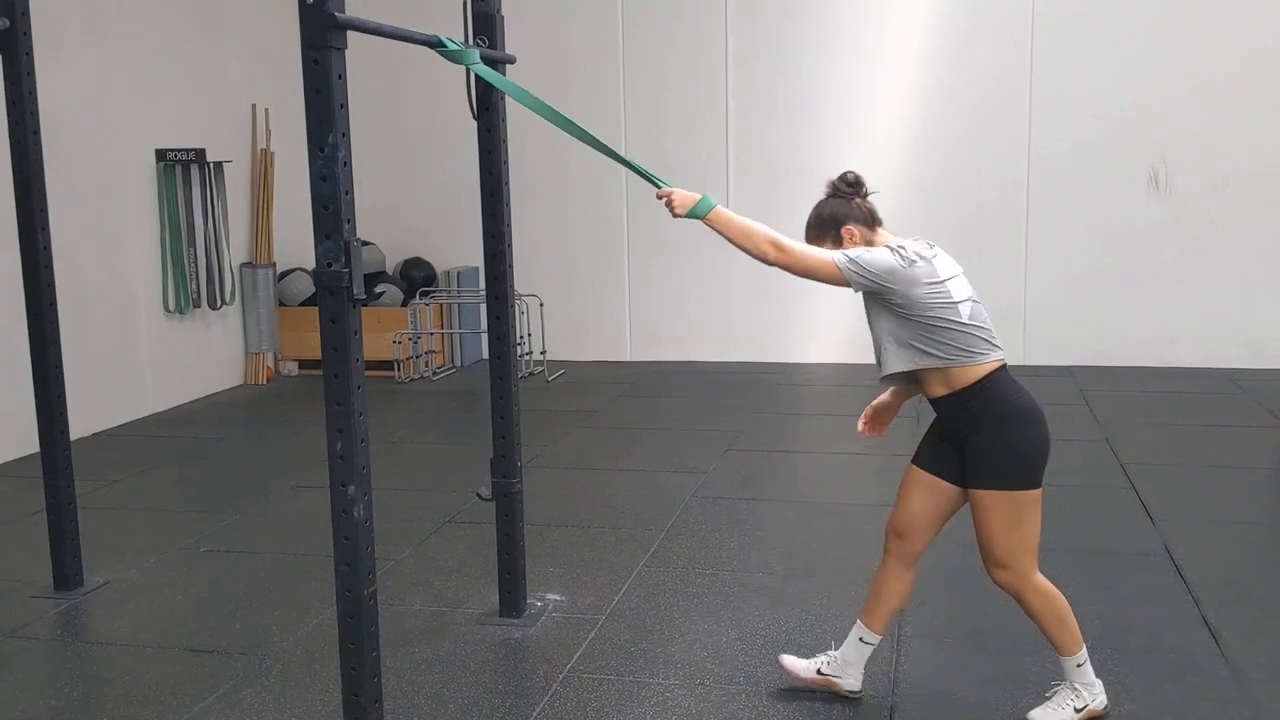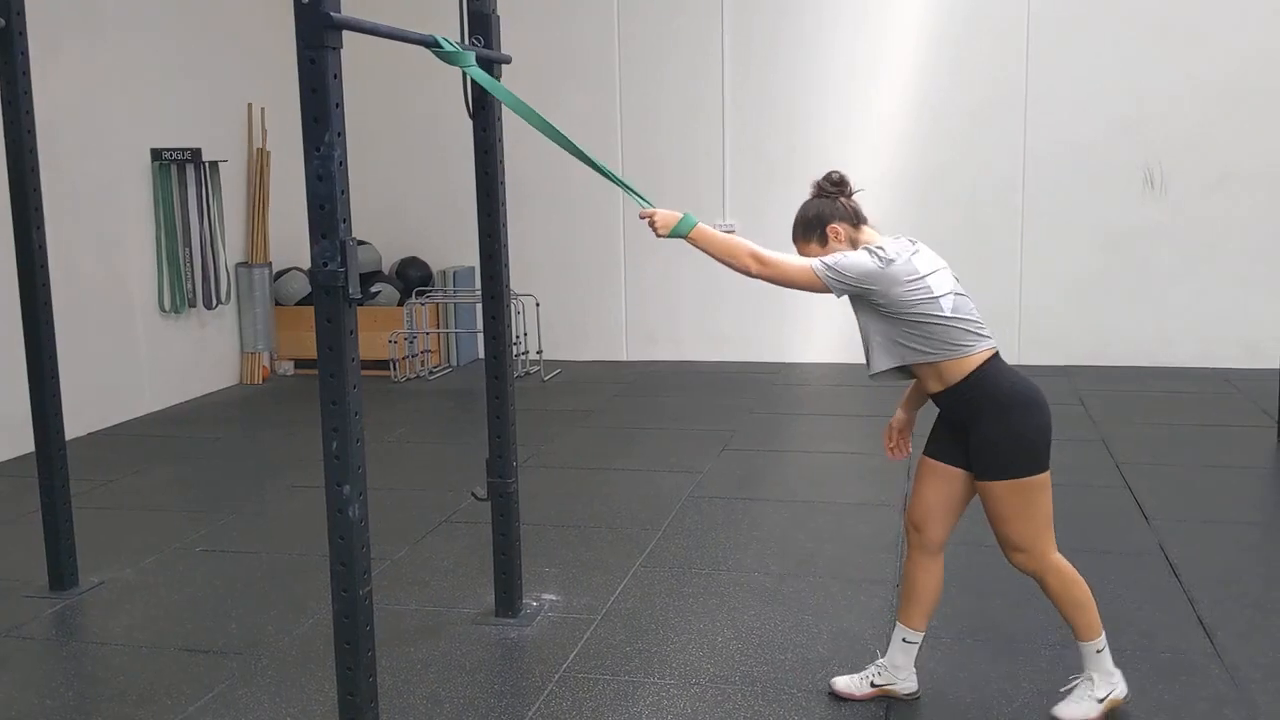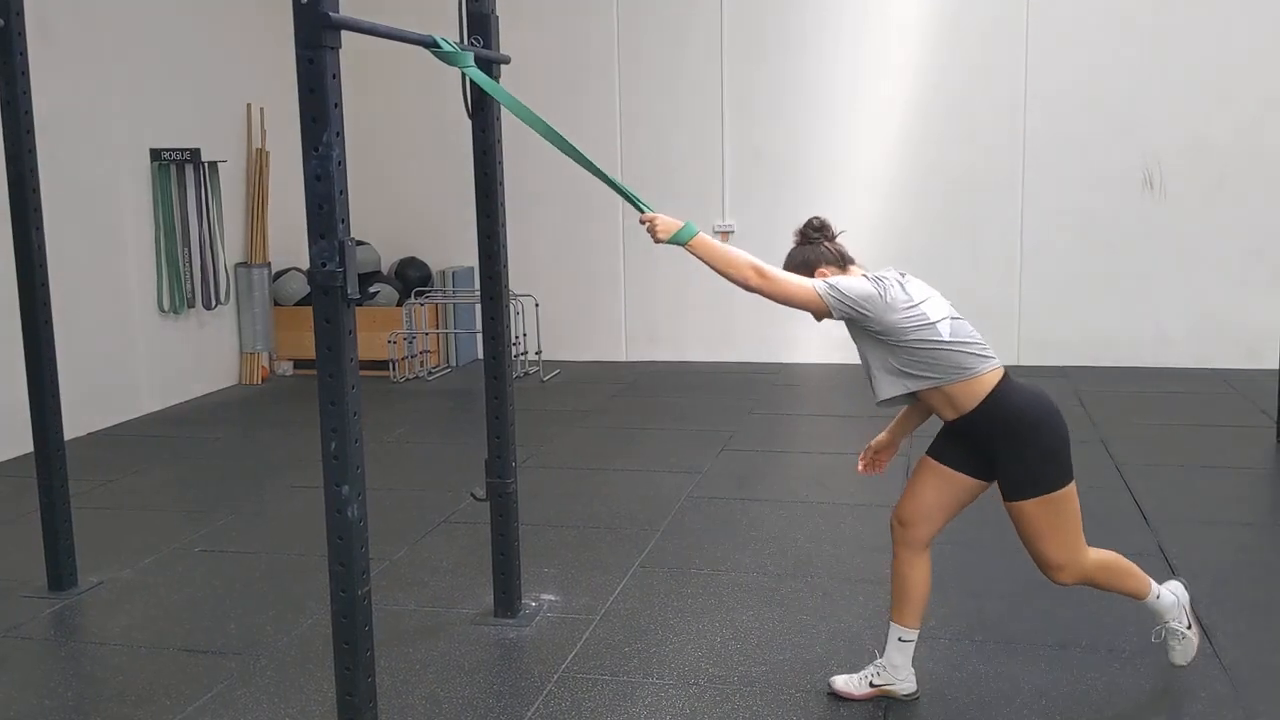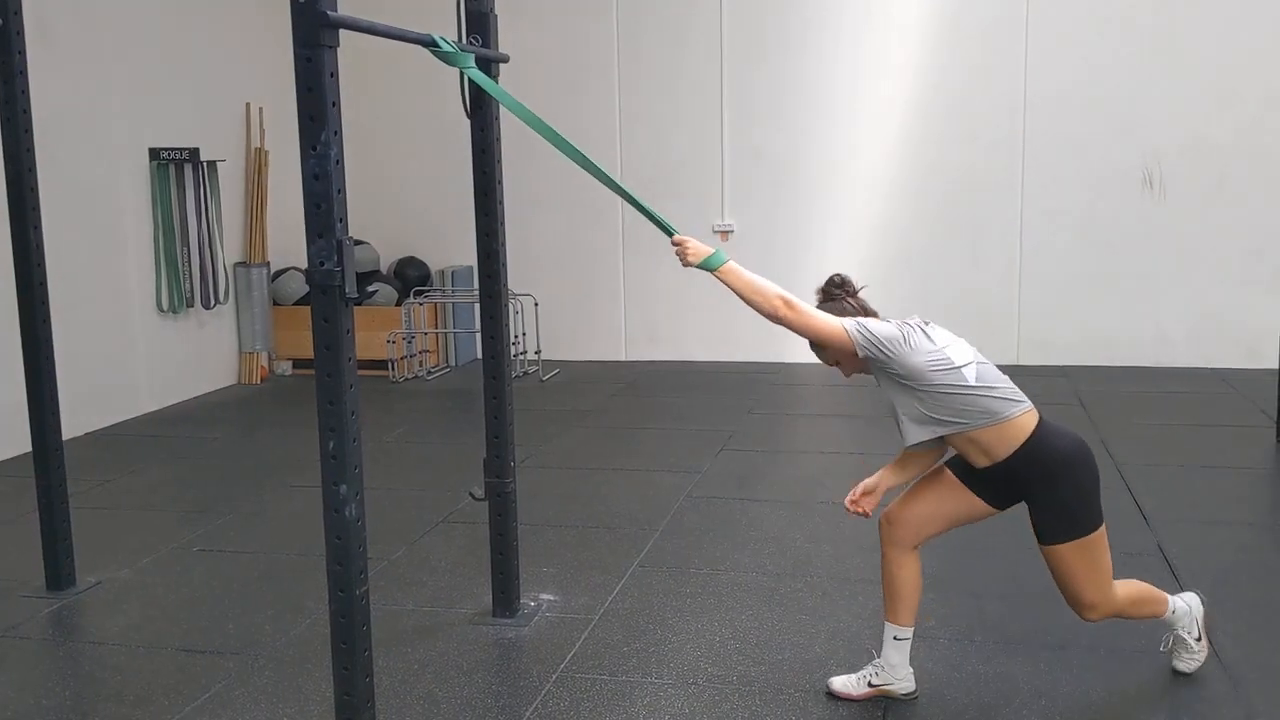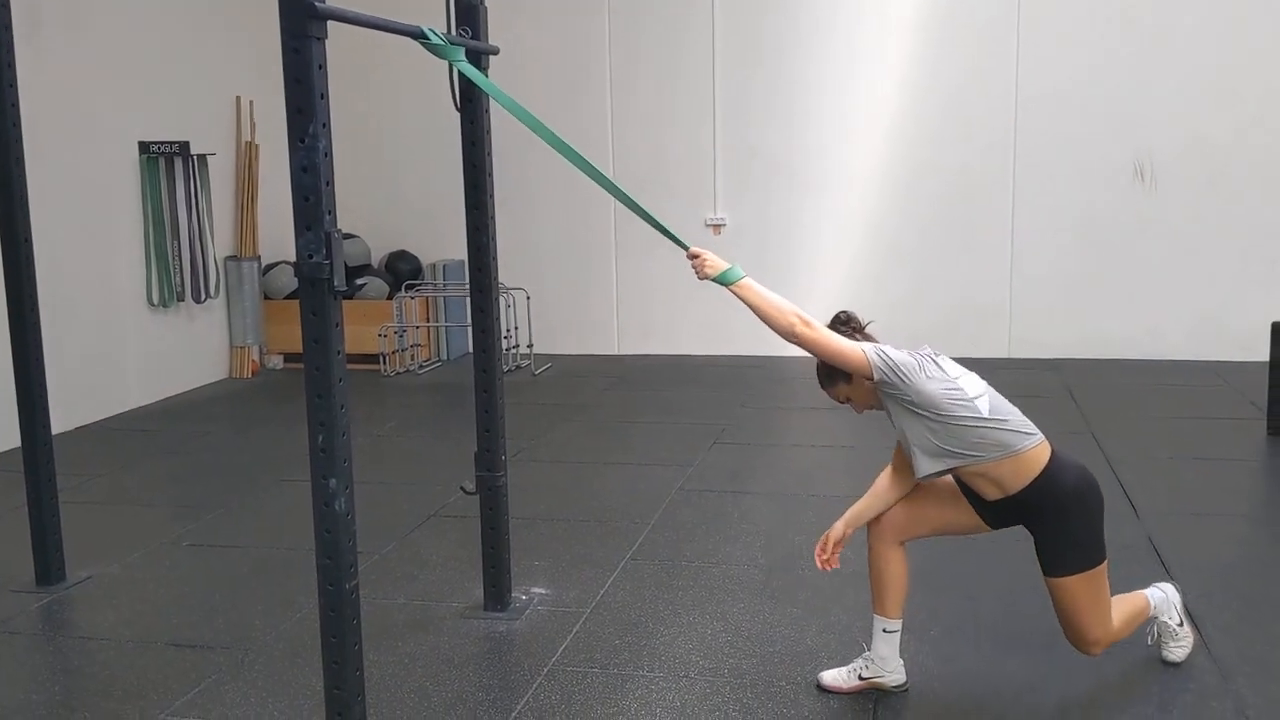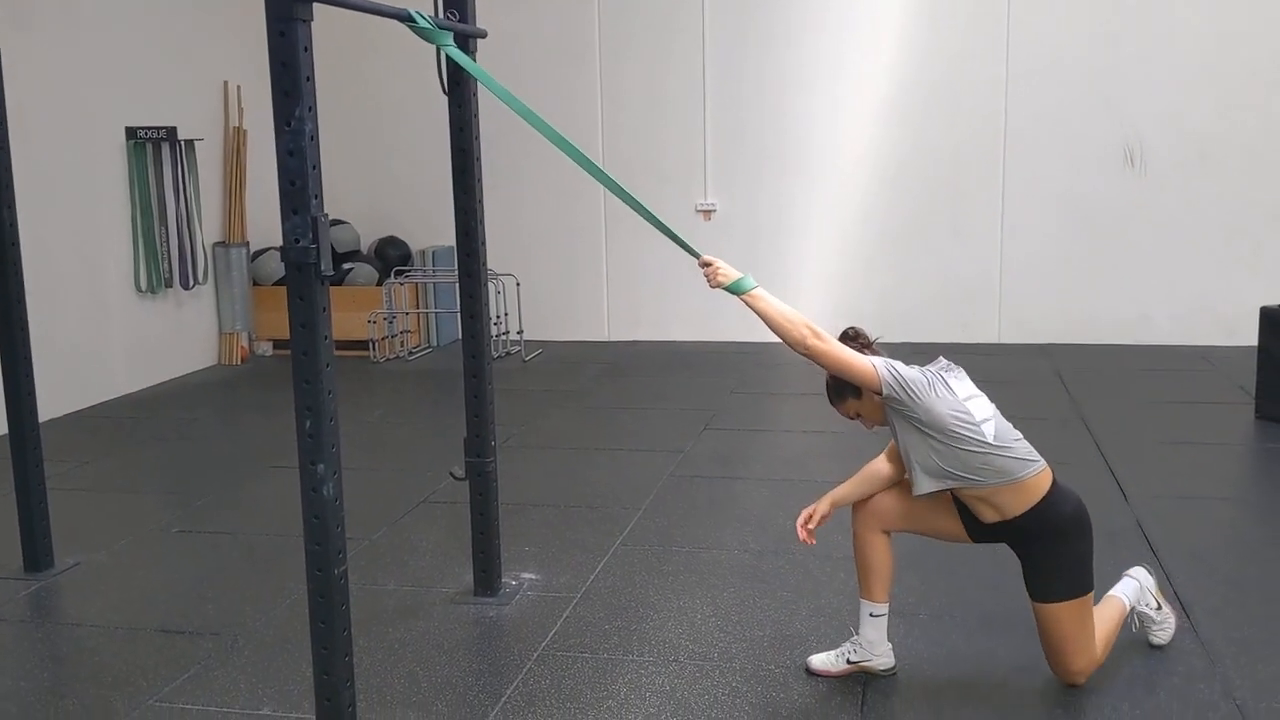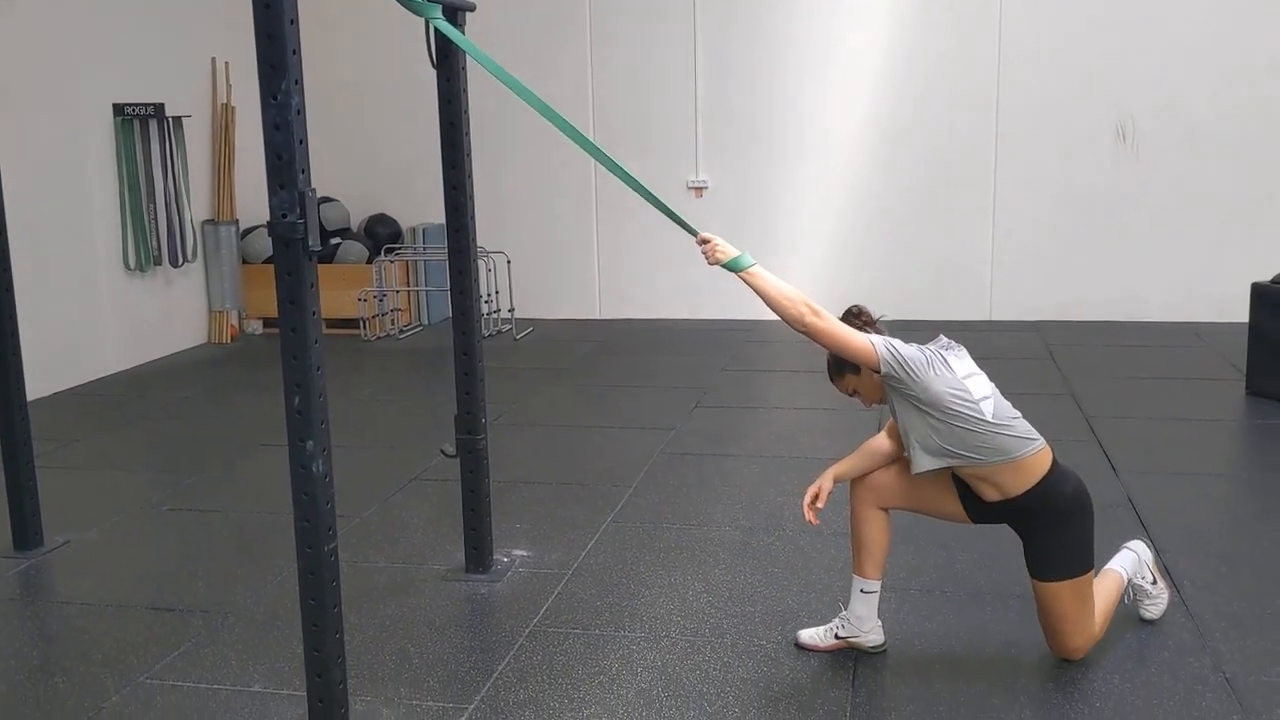
dt=0.4s
person 1, frame 1
left shoulder: (891, 266)
right shoulder: (912, 257)
left elbow: (776, 251)
left wrist: (702, 208)
right wrist: (893, 398)
left hip: (1004, 424)
right hip: (958, 423)
left knee: (1010, 570)
right knee: (902, 539)
right ankle: (846, 667)
person 1, frame 2
left shoulder: (871, 266)
right shoulder: (902, 253)
left elbow: (760, 263)
left wrist: (683, 226)
right wrist: (908, 407)
left hip: (1003, 412)
right hip: (963, 415)
left knee: (1030, 554)
right knee: (923, 533)
right ankle: (897, 671)
person 1, frame 3
left shoulder: (867, 294)
right shoulder: (888, 287)
left elbow: (758, 277)
left wrist: (684, 234)
right wrist: (893, 435)
left hip: (1021, 427)
right hip: (973, 428)
left knee: (1063, 565)
right knee: (909, 528)
left ankle: (1166, 600)
right ankle: (895, 671)
person 1, frame 4
left shoulder: (890, 341)
right shoulder: (903, 344)
left elbow: (785, 309)
right elbow: (940, 433)
left wrist: (715, 261)
right wrist: (885, 480)
left hip: (1052, 466)
right hip: (999, 464)
left knee: (1092, 601)
right knee: (898, 526)
left ankle: (1180, 610)
right ankle: (893, 671)
person 1, frame 5
left shoulder: (905, 371)
right shoulder: (904, 388)
left elbow: (802, 329)
right elbow: (904, 472)
left wrist: (730, 276)
right wrist: (846, 524)
left hip: (1059, 498)
right hip: (1002, 491)
left knee: (1091, 637)
right knee: (885, 525)
left ankle: (1160, 602)
right ankle: (884, 663)
person 1, frame 6
left shoulder: (913, 387)
right shoulder: (912, 399)
left elbow: (812, 341)
right elbow: (894, 463)
left wrist: (742, 285)
right wrist: (830, 501)
left hip: (1050, 524)
right hip: (990, 508)
left knee: (1074, 669)
right knee: (871, 510)
left ankle: (1134, 591)
right ankle: (872, 648)
person 1, frame 7
left shoulder: (912, 366)
right shoulder: (913, 374)
left elbow: (809, 318)
right elbow: (894, 440)
left wrist: (739, 263)
right wrist: (833, 474)
left hip: (1052, 504)
right hip: (989, 490)
left knee: (1072, 647)
right knee: (869, 485)
left ankle: (1129, 564)
right ankle: (862, 624)
